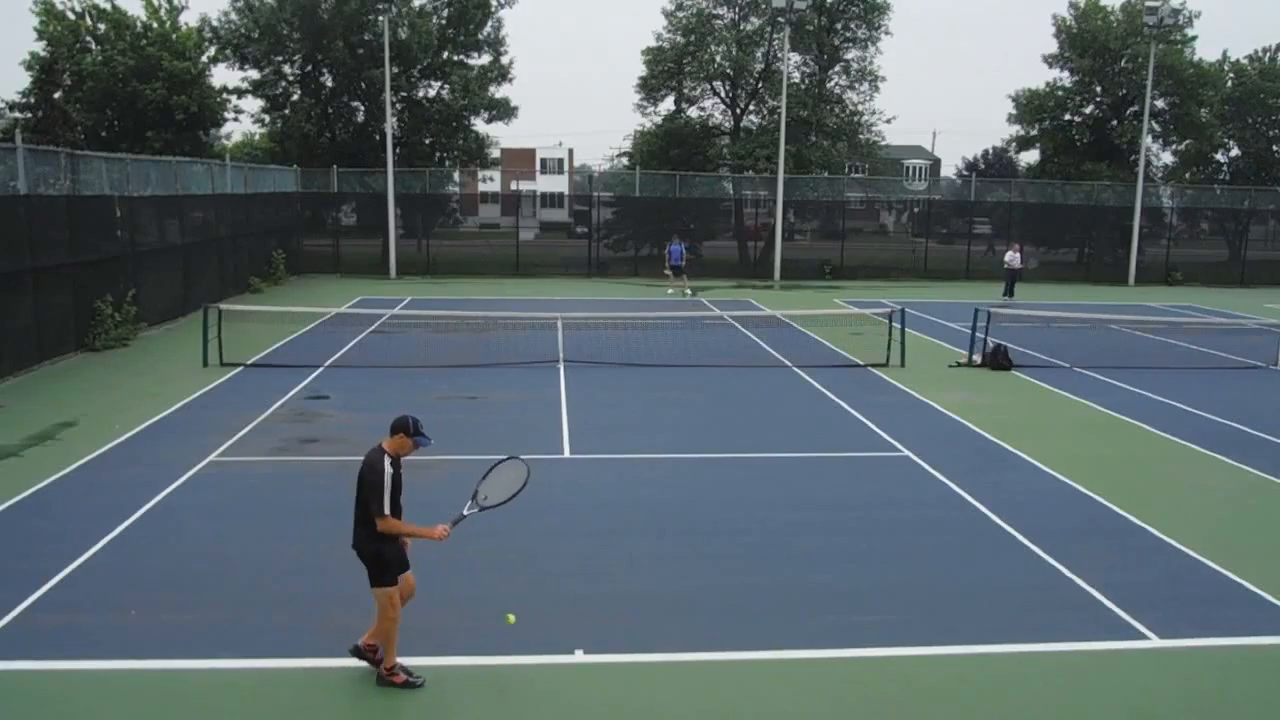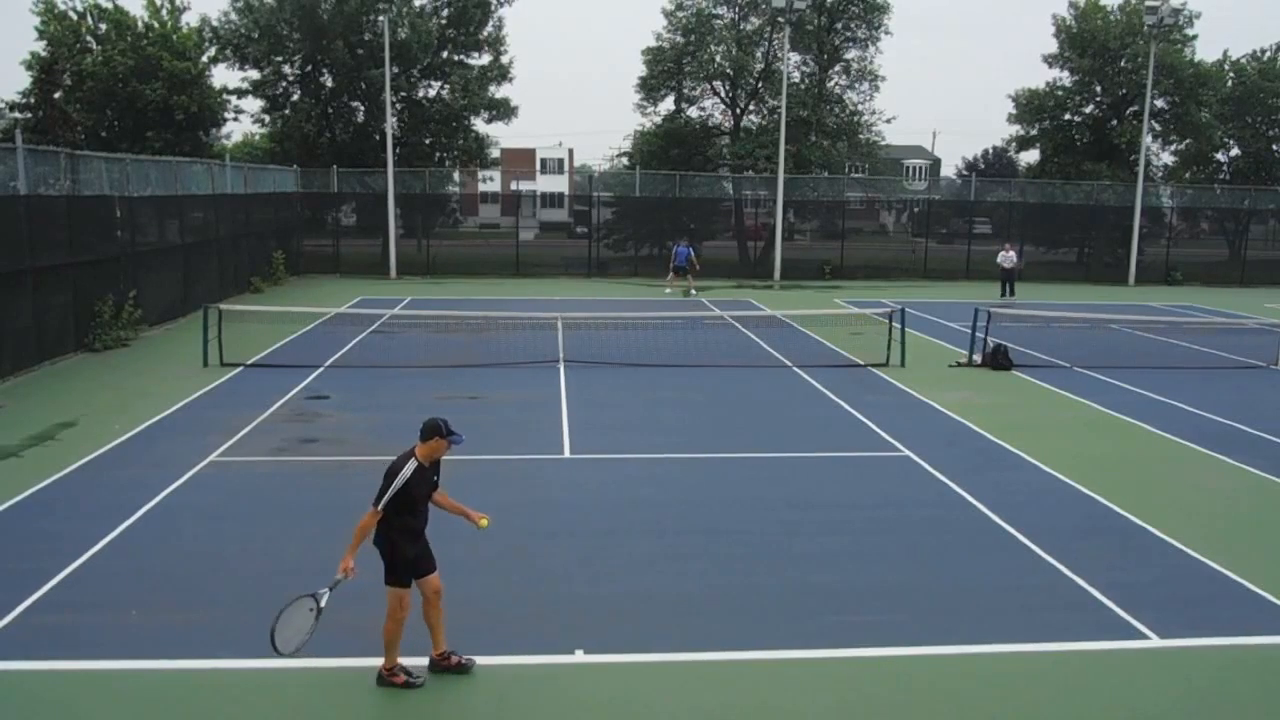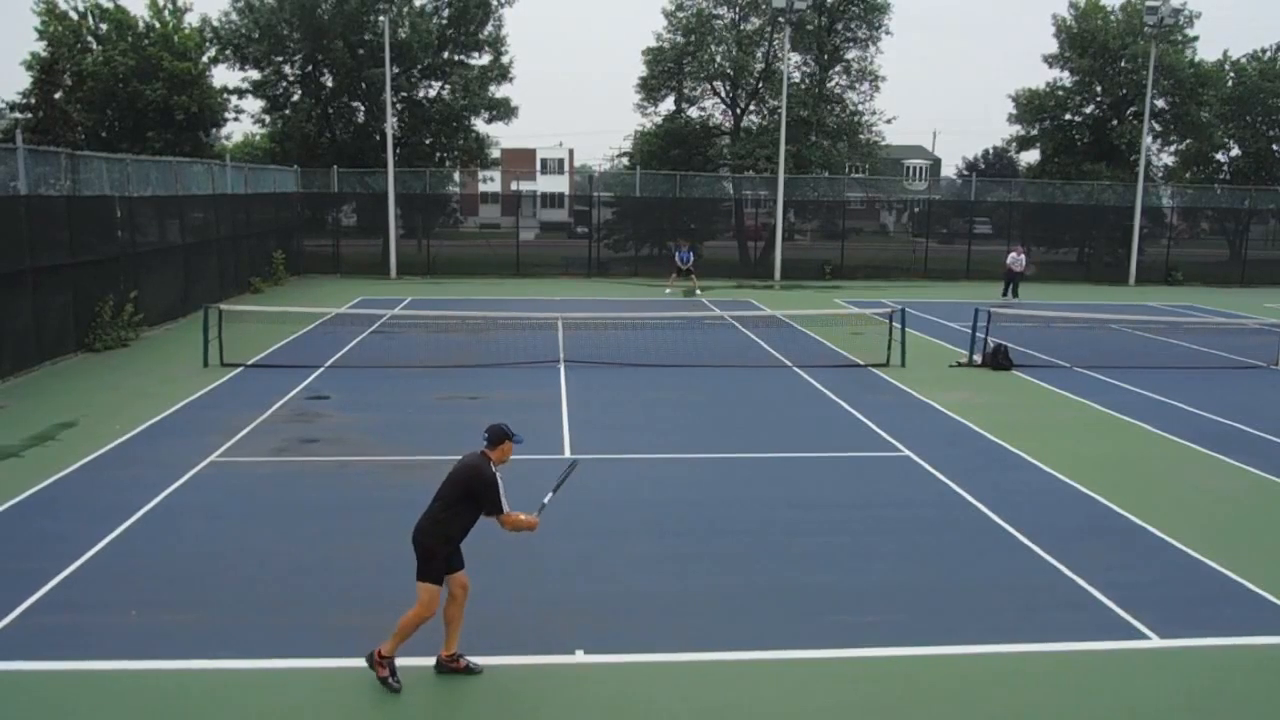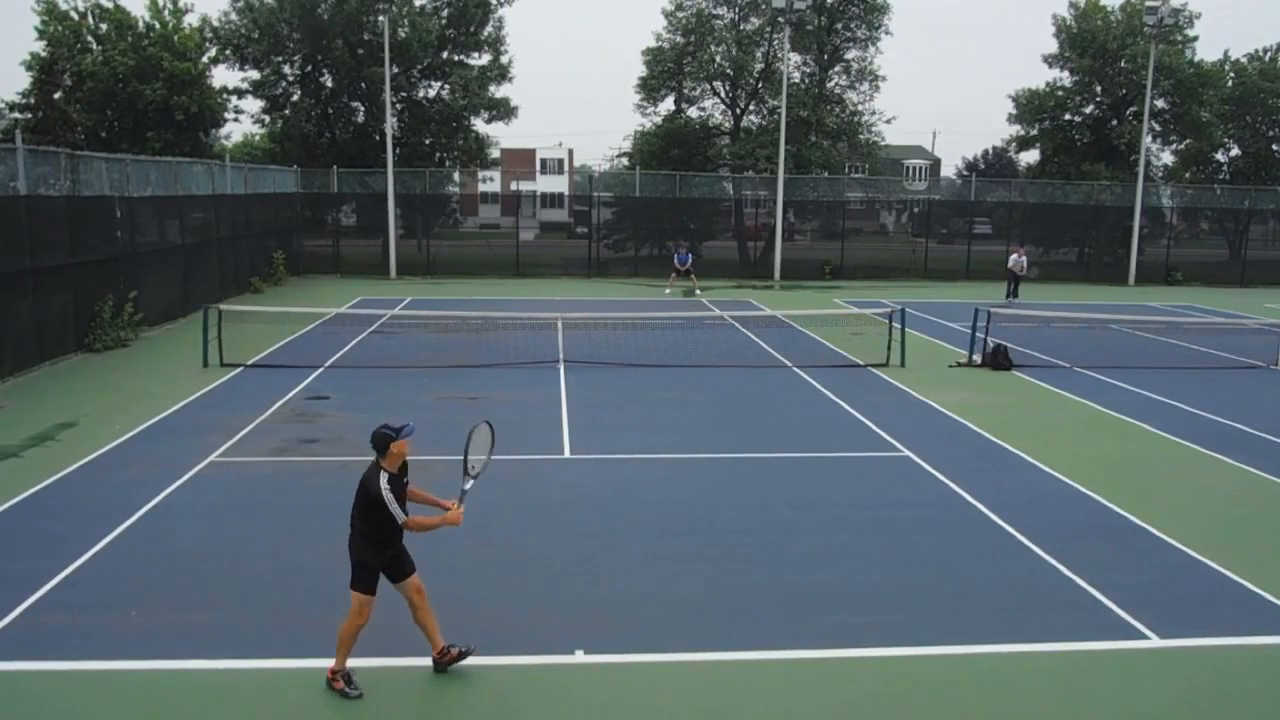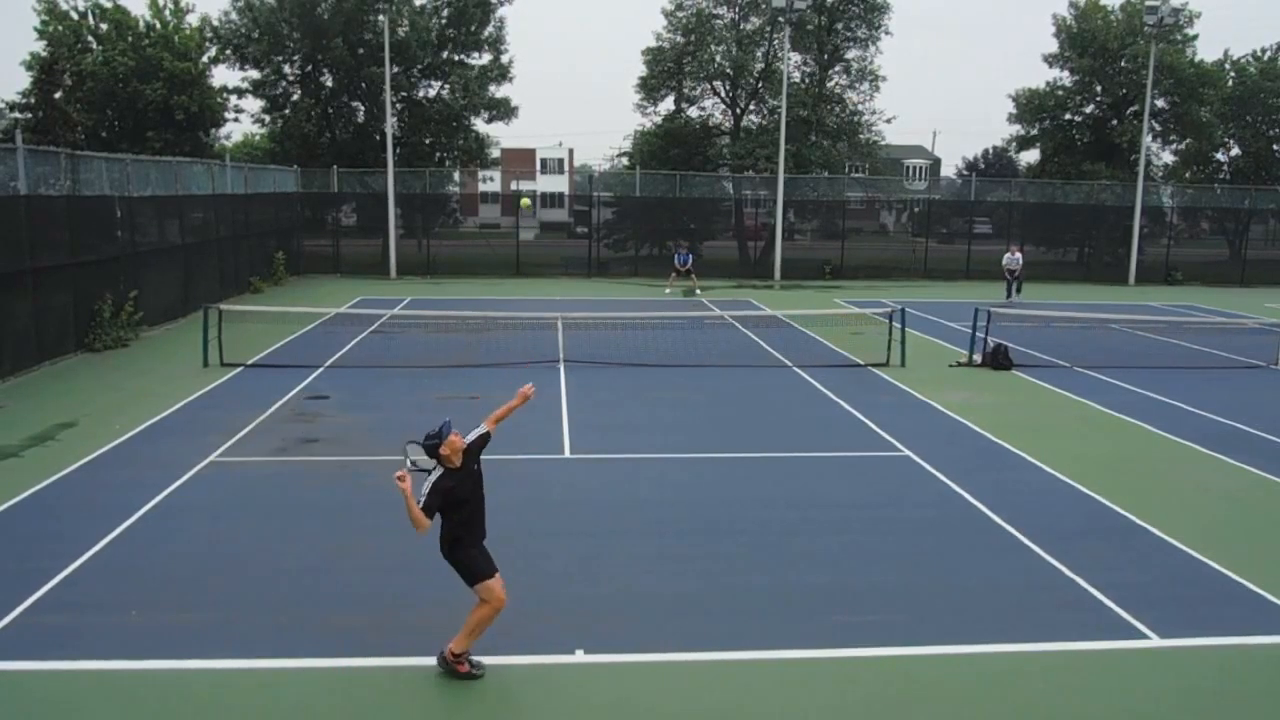
dt=1s
person 1, frame 1
left shoulder: (388, 456)
right shoulder: (380, 469)
right elbow: (383, 522)
left wrist: (400, 535)
right wrist: (427, 532)
left hip: (387, 541)
right hip: (374, 545)
left knee: (407, 590)
right knee: (390, 605)
left ankle: (369, 644)
right ankle: (388, 670)
person 1, frame 2
left shoulder: (432, 463)
right shoulder: (403, 472)
right elbow: (373, 515)
left wrist: (467, 513)
right wrist: (349, 555)
left hip: (417, 540)
right hip: (396, 545)
left knee: (433, 592)
right knee: (400, 609)
left ankle: (441, 655)
right ankle: (389, 670)
person 1, frame 3
left shoulder: (475, 462)
right shoulder: (487, 475)
right elbow: (506, 523)
left wrist: (516, 517)
right wrist: (529, 524)
left hip: (444, 537)
right hip: (432, 540)
left knee: (460, 589)
right knee: (426, 608)
left ankle: (448, 656)
right ankle: (383, 656)
person 1, frame 4
left shoulder: (398, 465)
right shoulder: (378, 487)
left elbow: (406, 490)
right elbow: (411, 524)
left wrist: (440, 503)
right wrist: (448, 520)
left hip: (391, 545)
right hip: (366, 550)
left knee: (417, 593)
right knee: (359, 615)
left ankle: (441, 653)
right ankle: (337, 672)
person 1, frame 5
left shoulder: (470, 450)
right shoulder: (437, 484)
left elbow: (490, 421)
right elbow: (421, 525)
left wrist: (519, 401)
right wrist: (408, 494)
left hip: (473, 541)
right hip: (459, 546)
left knee: (492, 598)
right knee: (496, 600)
left ankle: (458, 651)
right ankle: (453, 654)
